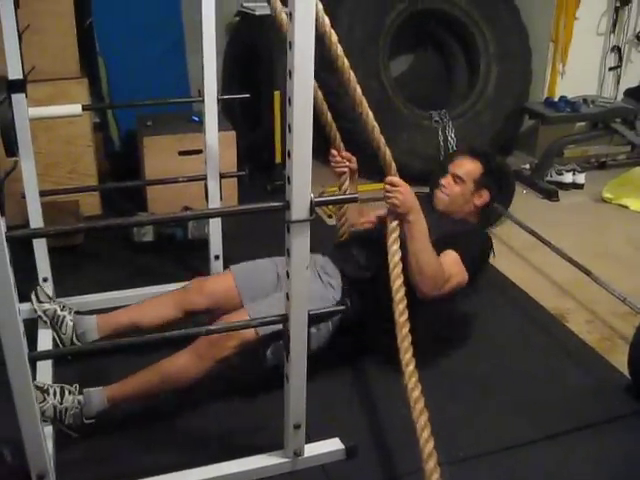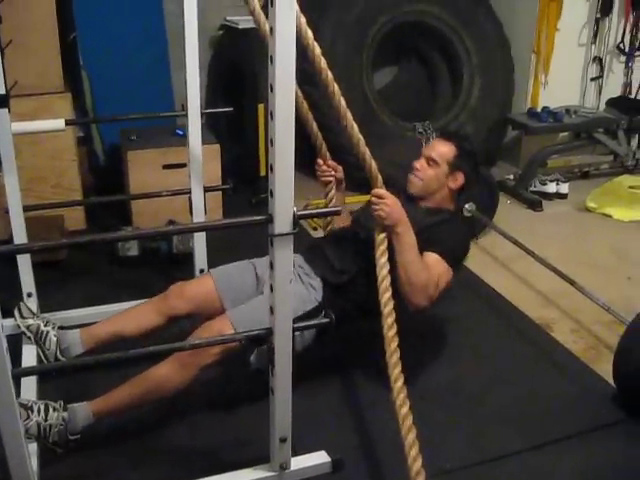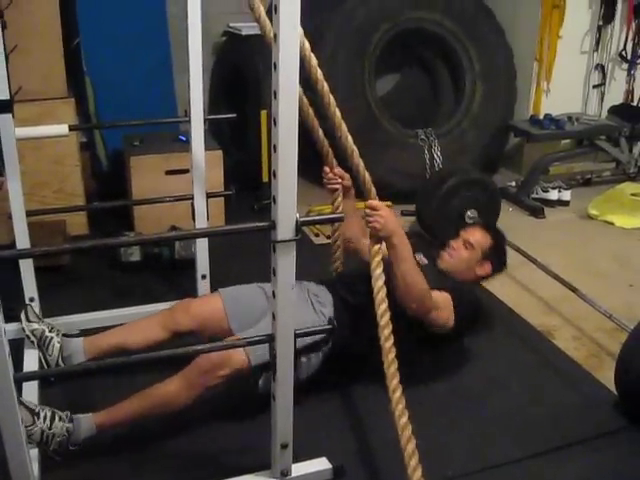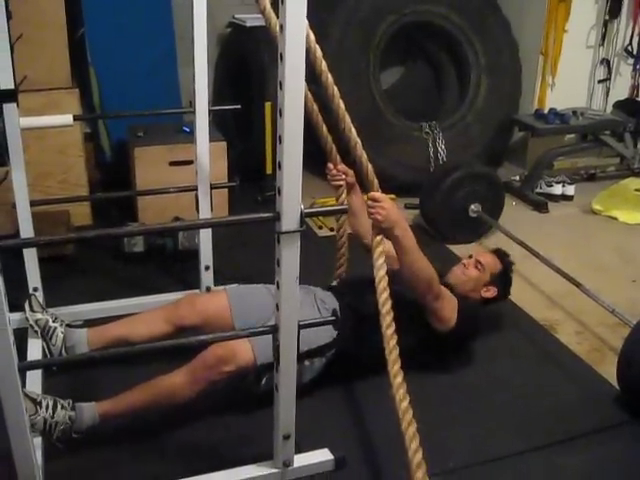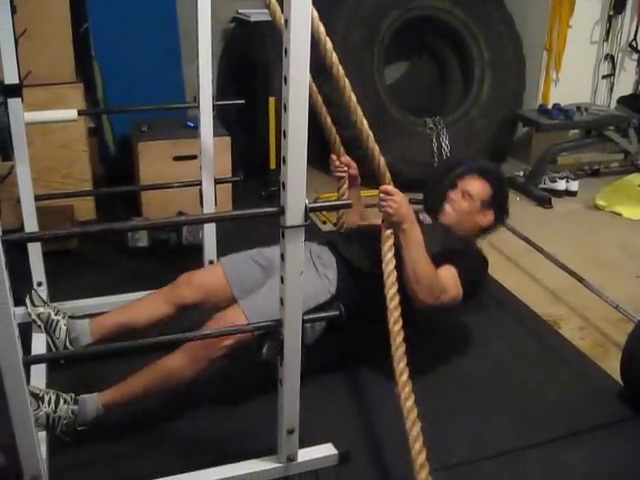
dt=0.4s
person 1, frame 1
left shoulder: (471, 240)
right shoulder: (427, 200)
left elbow: (428, 284)
left wrist: (414, 217)
right wrist: (351, 180)
left hip: (340, 293)
right hip: (319, 264)
left knee: (220, 339)
right knee: (197, 291)
left ankle: (88, 405)
right ankle: (83, 329)
person 1, frame 2
left shoulder: (449, 231)
right shoulder: (405, 196)
left elbow: (418, 293)
left wrist: (400, 225)
right wrist: (336, 189)
left hip: (318, 295)
right hip: (297, 264)
left knee: (202, 345)
right knee: (177, 297)
left ankle: (72, 420)
right ankle: (66, 344)
person 1, frame 3
left shoulder: (456, 305)
right shoulder: (426, 256)
left elbow: (420, 305)
right elbow: (359, 246)
left wrist: (396, 237)
right wrist: (348, 196)
left hip: (330, 327)
right hip: (311, 294)
left knee: (210, 367)
right knee: (184, 313)
left ankle: (75, 429)
right ankle: (69, 351)
person 1, frame 4
left shoulder: (456, 312)
right shoulder: (434, 278)
left elbow: (423, 291)
right elbow: (371, 241)
left wrist: (400, 227)
right wrist: (353, 191)
left hip: (332, 330)
right hip: (315, 298)
left knee: (215, 362)
right knee: (188, 309)
left ankle: (77, 417)
right ankle: (73, 341)
person 1, frame 5
left shoulder: (467, 259)
right shoulder: (426, 215)
left elbow: (424, 292)
left wrist: (408, 225)
right wrist: (352, 185)
left hip: (331, 283)
right hip: (309, 252)
left knee: (214, 337)
right knee: (188, 286)
left ankle: (82, 409)
right ankle: (74, 333)
